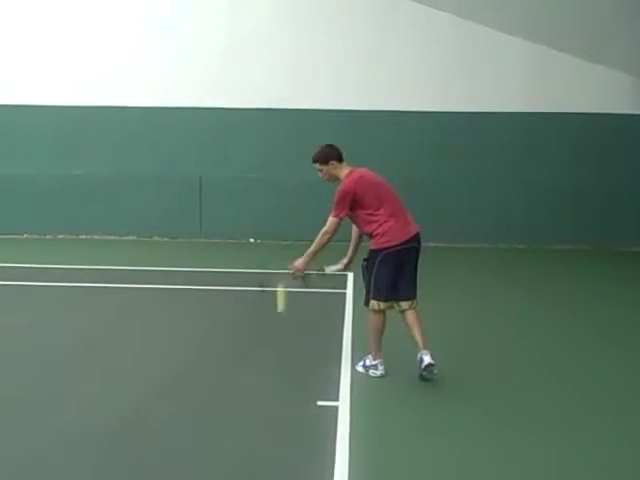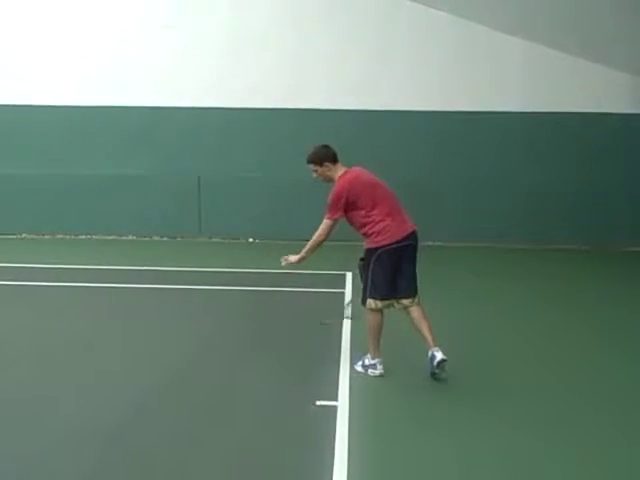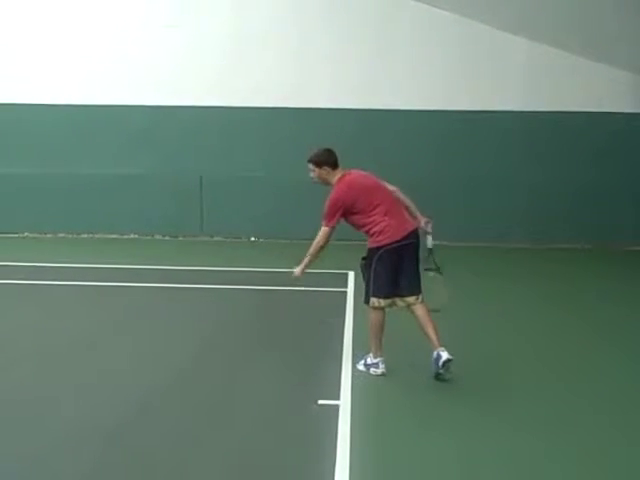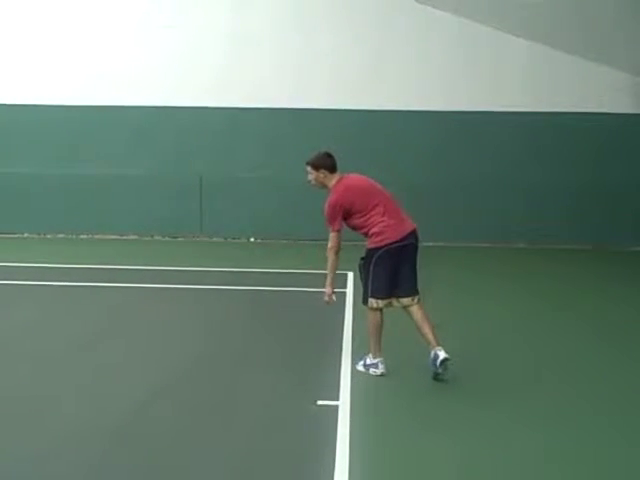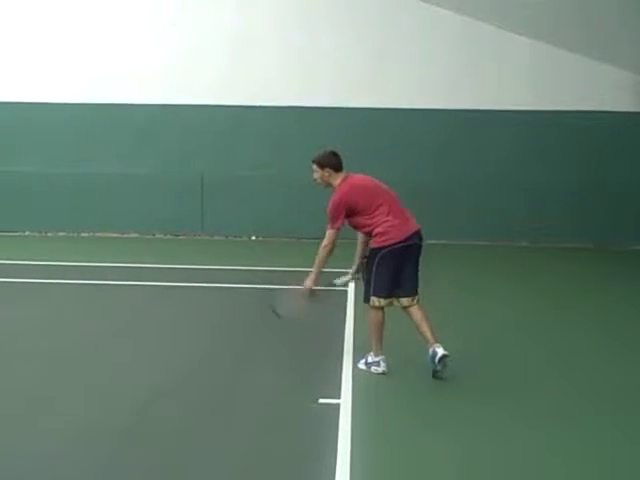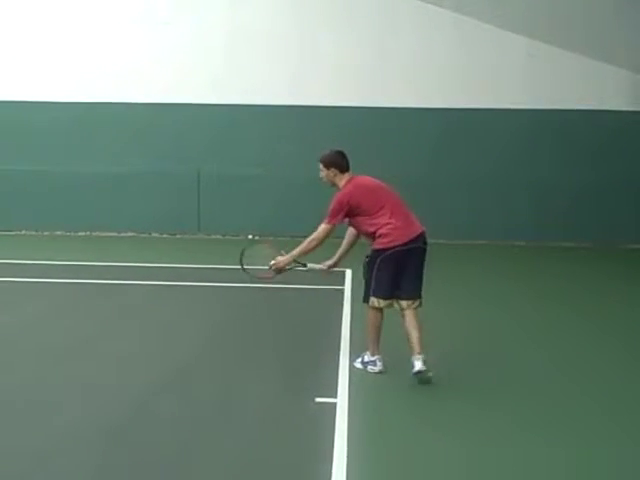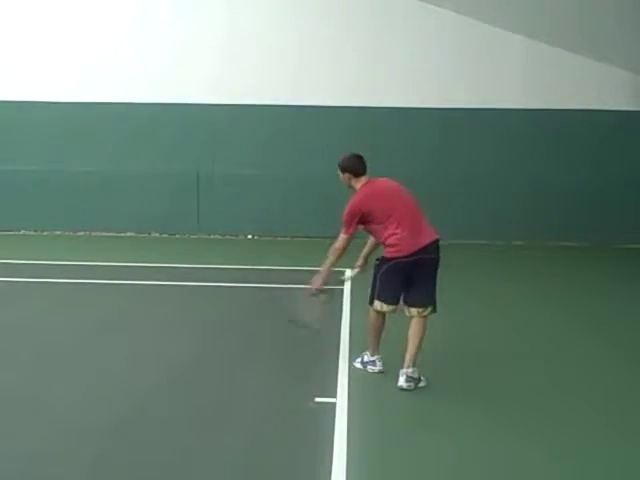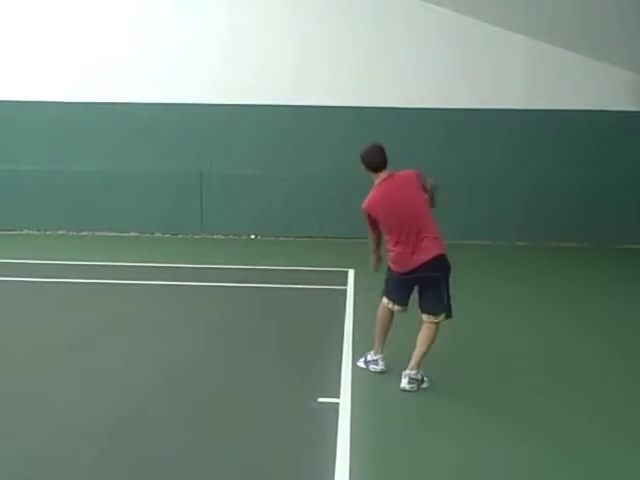
dt=0.3s
person 1, frame 1
left shoulder: (346, 187)
right shoulder: (362, 176)
left elbow: (328, 231)
left wrist: (305, 259)
right wrist: (349, 257)
left hip: (388, 245)
right hip: (410, 238)
left knee: (376, 305)
right knee: (407, 303)
left ankle: (375, 361)
right ankle: (424, 354)
person 1, frame 2
left shoulder: (341, 190)
right shoulder: (358, 173)
left elbow: (323, 233)
left wrist: (299, 256)
left hip: (383, 244)
right hip: (407, 235)
left knee: (374, 303)
right knee: (409, 300)
left ankle: (374, 361)
right ankle: (434, 351)
person 1, frame 3
left shoulder: (337, 196)
right shoulder: (359, 176)
left elbow: (322, 239)
right elbow: (394, 192)
left wrist: (303, 266)
right wrist: (418, 218)
left hip: (385, 243)
right hip: (408, 235)
left knee: (376, 302)
right knee: (414, 298)
left ankle: (376, 360)
right ankle: (439, 351)
person 1, frame 4
left shoulder: (335, 199)
right shoulder: (355, 180)
left elbow: (334, 247)
left wrist: (329, 284)
left hip: (384, 243)
right hip: (408, 235)
left knee: (374, 303)
right knee: (410, 300)
left ankle: (375, 361)
right ankle: (437, 351)
person 1, frame 5
left shoulder: (339, 198)
right shoulder: (360, 181)
left elbow: (328, 244)
left wrist: (313, 276)
right wrist: (357, 263)
left hip: (388, 243)
right hip: (412, 235)
left knee: (376, 302)
right knee: (409, 300)
left ankle: (377, 358)
right ankle: (436, 348)
person 1, frame 6
left shoulder: (344, 196)
right shoulder: (364, 184)
left elbow: (319, 237)
right elbow: (356, 227)
left wrist: (288, 259)
right wrist: (335, 259)
left hip: (391, 245)
right hip: (416, 239)
left knee: (376, 302)
right knee: (409, 304)
left ankle: (373, 358)
right ankle: (417, 358)
person 1, frame 7
left shoulder: (357, 203)
right shoulder: (386, 184)
left elbow: (340, 246)
left wrist: (322, 276)
right wrist: (363, 257)
left hip: (399, 255)
right hip: (429, 247)
left knee: (379, 306)
right knee: (419, 313)
left ankle: (372, 358)
right ankle: (408, 372)
person 1, frame 8
left shoulder: (370, 203)
right shoulder: (410, 178)
left elbow: (375, 237)
right elbow: (429, 190)
left wrist: (375, 258)
left hip: (401, 263)
right hip: (433, 258)
left knee: (388, 303)
right knee: (432, 318)
left ankle: (375, 357)
right ankle: (411, 373)
